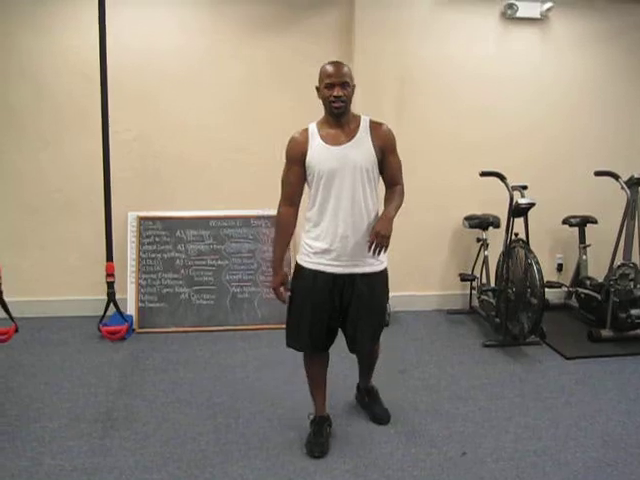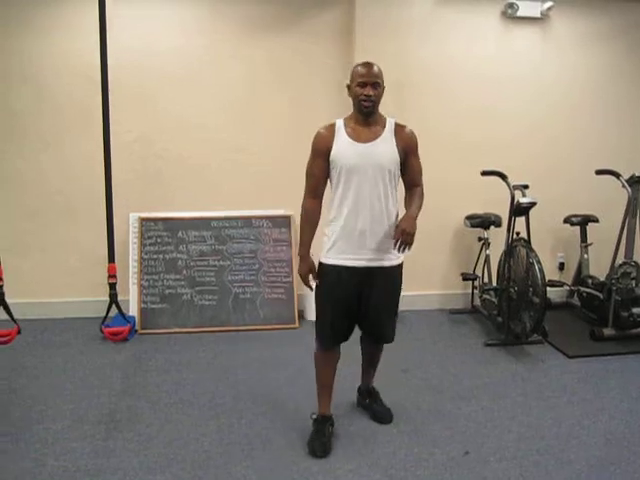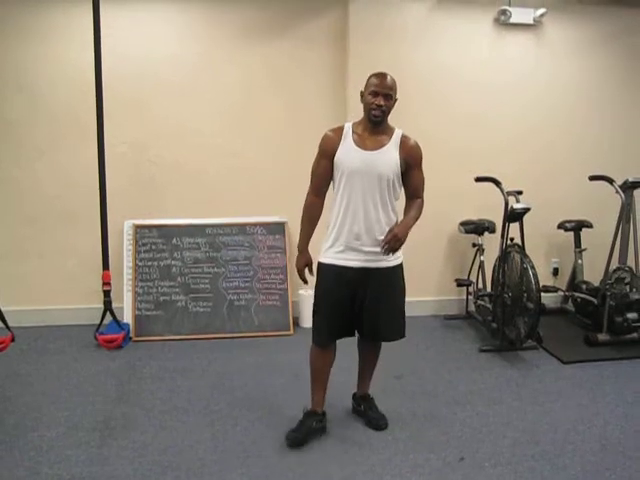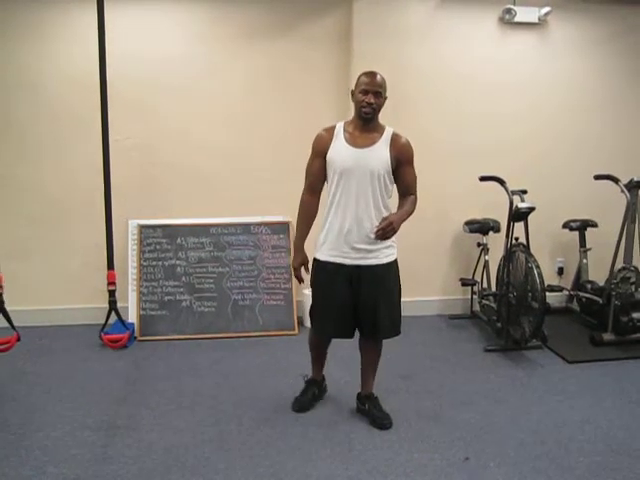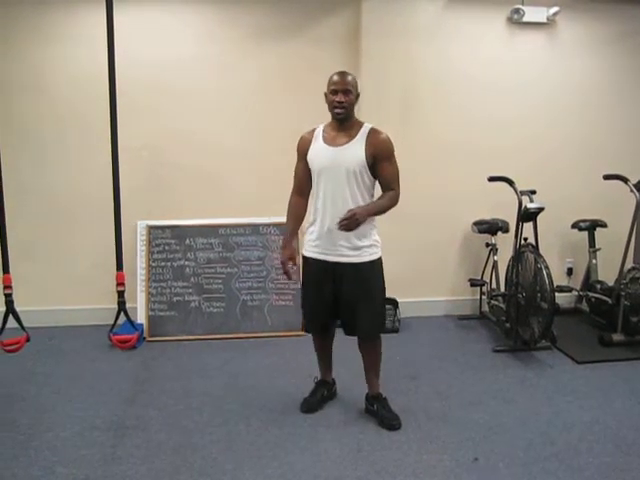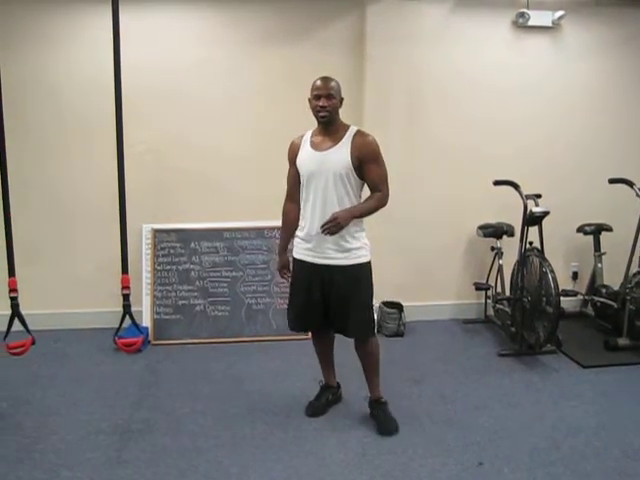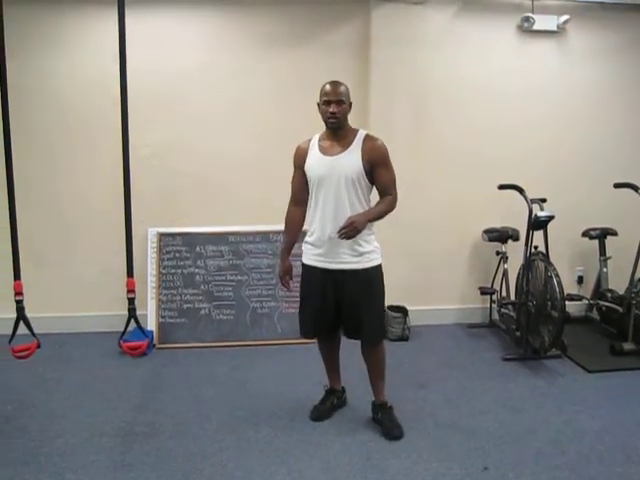
dt=0.4s
person 1, frame 1
left shoulder: (379, 134)
right shoulder: (301, 142)
left elbow: (395, 185)
right elbow: (288, 205)
left wrist: (387, 216)
right wrist: (278, 265)
left hip: (367, 263)
right hip: (316, 264)
left knee: (368, 339)
right knee: (313, 344)
left ankle: (366, 389)
right ankle: (321, 417)
person 1, frame 2
left shoulder: (403, 136)
right shoulder: (327, 137)
left elbow: (415, 187)
right elbow: (313, 197)
left wrist: (411, 215)
right wrist: (303, 253)
left hip: (385, 256)
right hip: (338, 257)
left knee: (376, 331)
right knee: (328, 338)
left ankle: (367, 390)
right ankle: (324, 417)
person 1, frame 3
left shoulder: (407, 147)
right shoulder: (333, 140)
left elbow: (416, 197)
right elbow: (316, 195)
left wrist: (406, 224)
right wrist: (302, 248)
left hip: (383, 260)
right hip: (337, 257)
left knee: (374, 334)
right knee: (324, 336)
left ankle: (362, 397)
right ankle: (316, 413)
person 1, frame 4
left shoulder: (398, 145)
right shoulder: (326, 139)
left elbow: (409, 194)
right elbow: (310, 195)
left wrist: (399, 217)
right wrist: (299, 247)
left hip: (378, 257)
right hip: (331, 255)
left knee: (374, 329)
right knee: (322, 326)
left ankle: (367, 396)
right ankle: (316, 381)
person 1, frame 5
left shoulder: (376, 141)
right shoulder: (308, 141)
left elbow: (393, 192)
right elbow: (299, 195)
left wrist: (366, 211)
right wrist: (288, 244)
left hip: (361, 254)
right hip: (317, 252)
left knee: (368, 328)
right knee: (319, 322)
left ankle: (374, 395)
right ankle: (326, 382)
person 1, frame 6
left shoulder: (363, 143)
right shoulder: (298, 146)
left elbow: (382, 194)
right elbow: (292, 200)
left wrist: (349, 213)
right wrist: (283, 249)
left hip: (350, 256)
right hip: (308, 255)
left knee: (362, 330)
right knee: (317, 325)
left ankle: (377, 399)
right ankle: (330, 386)
person 1, frame 7
left shoulder: (372, 147)
right shoulder: (305, 151)
left elbow: (390, 197)
right elbow: (297, 205)
left wrist: (364, 217)
right wrist: (285, 255)
left hip: (361, 261)
right hip: (317, 259)
left knee: (370, 334)
right knee: (324, 330)
left ankle: (380, 403)
right ankle: (335, 391)
